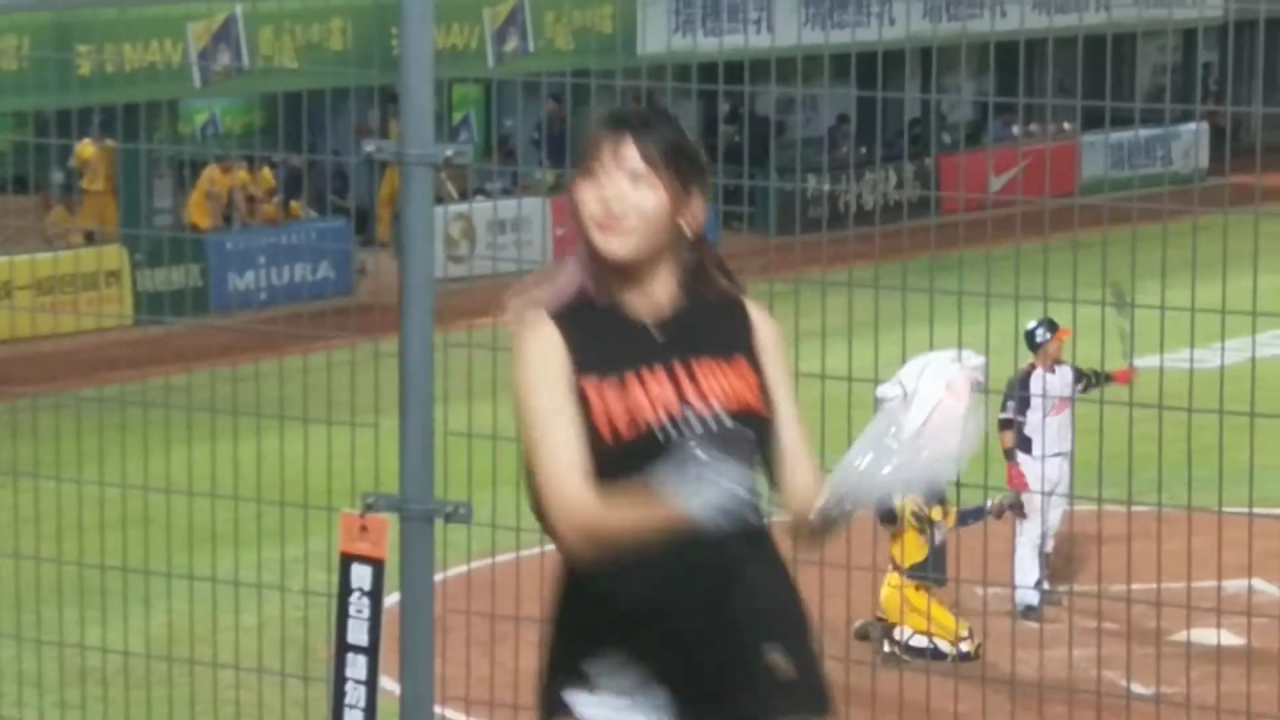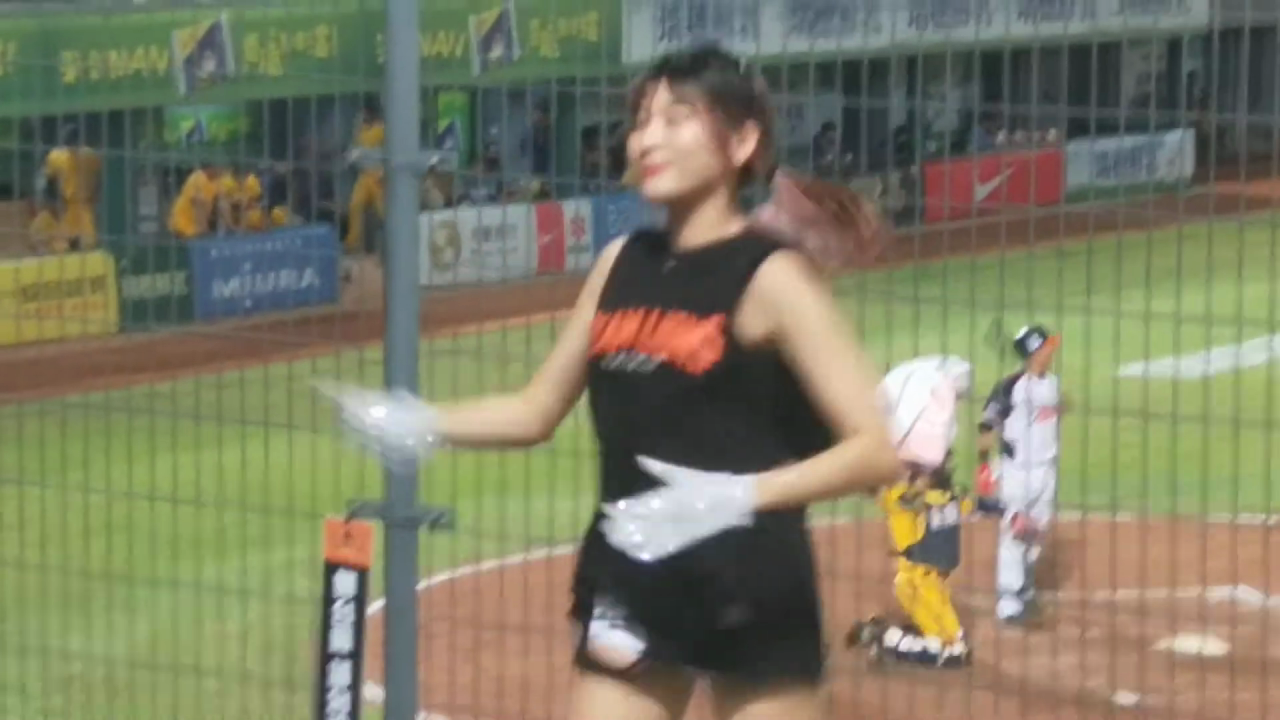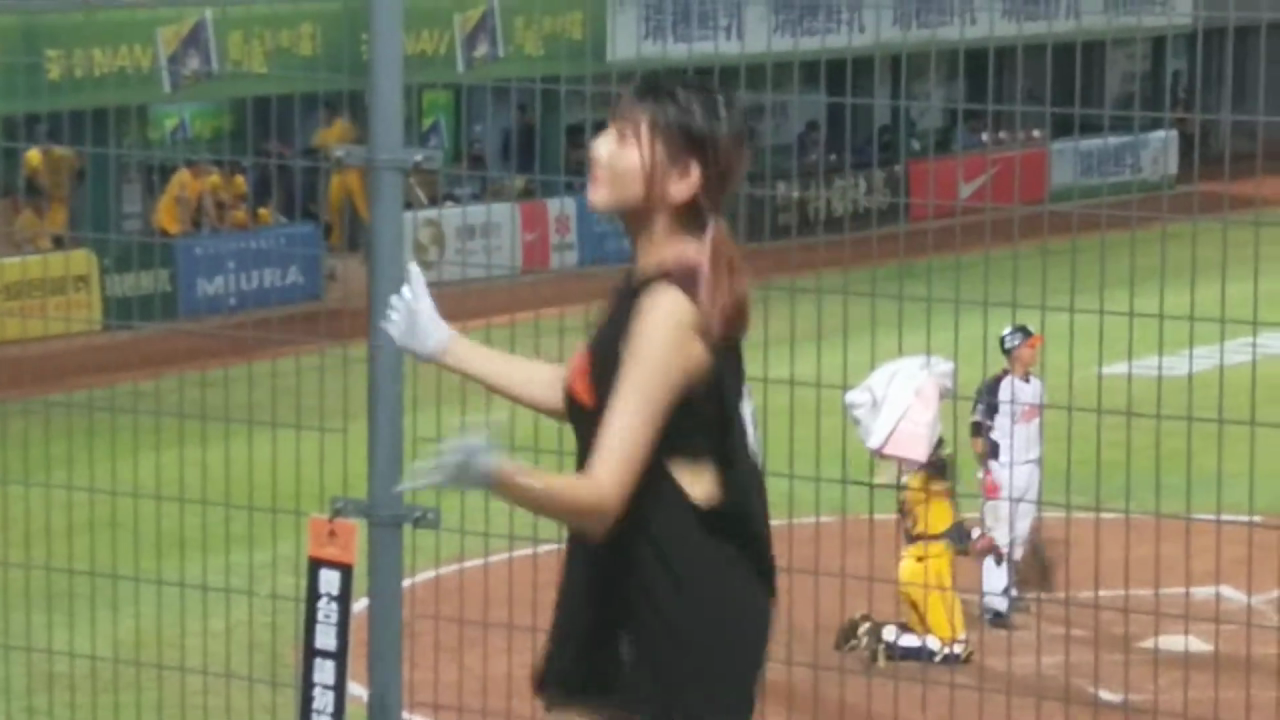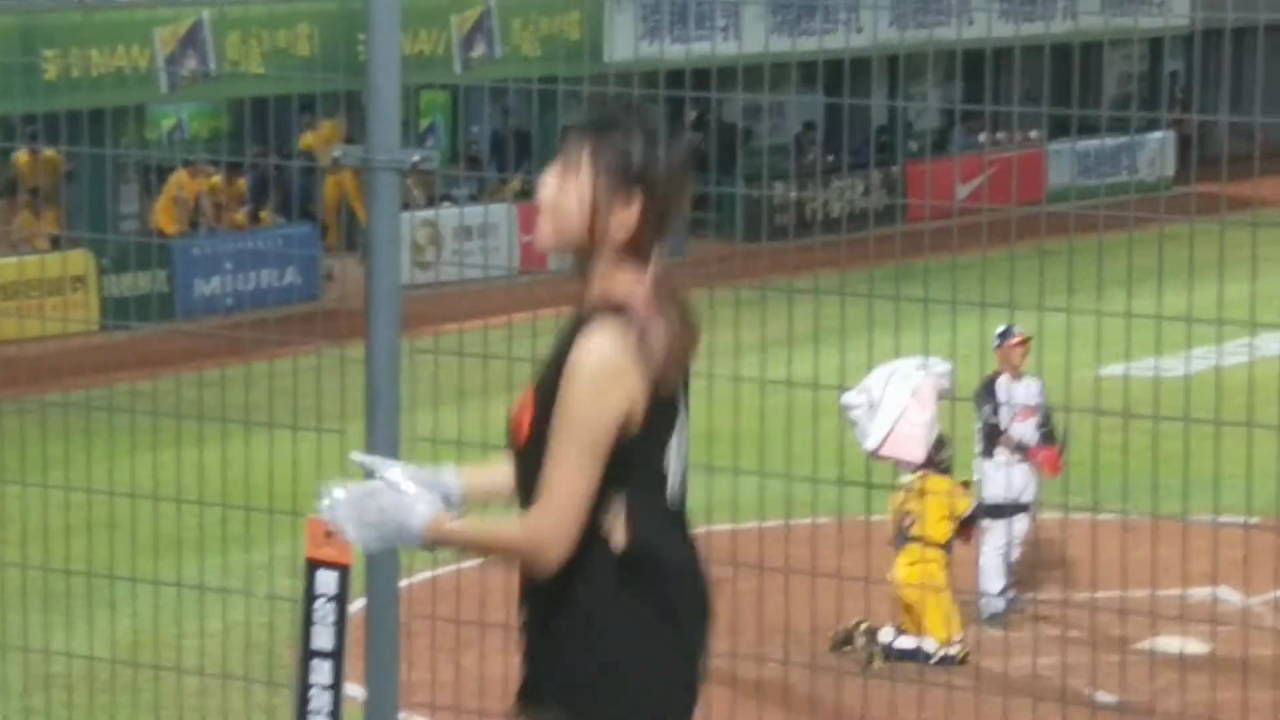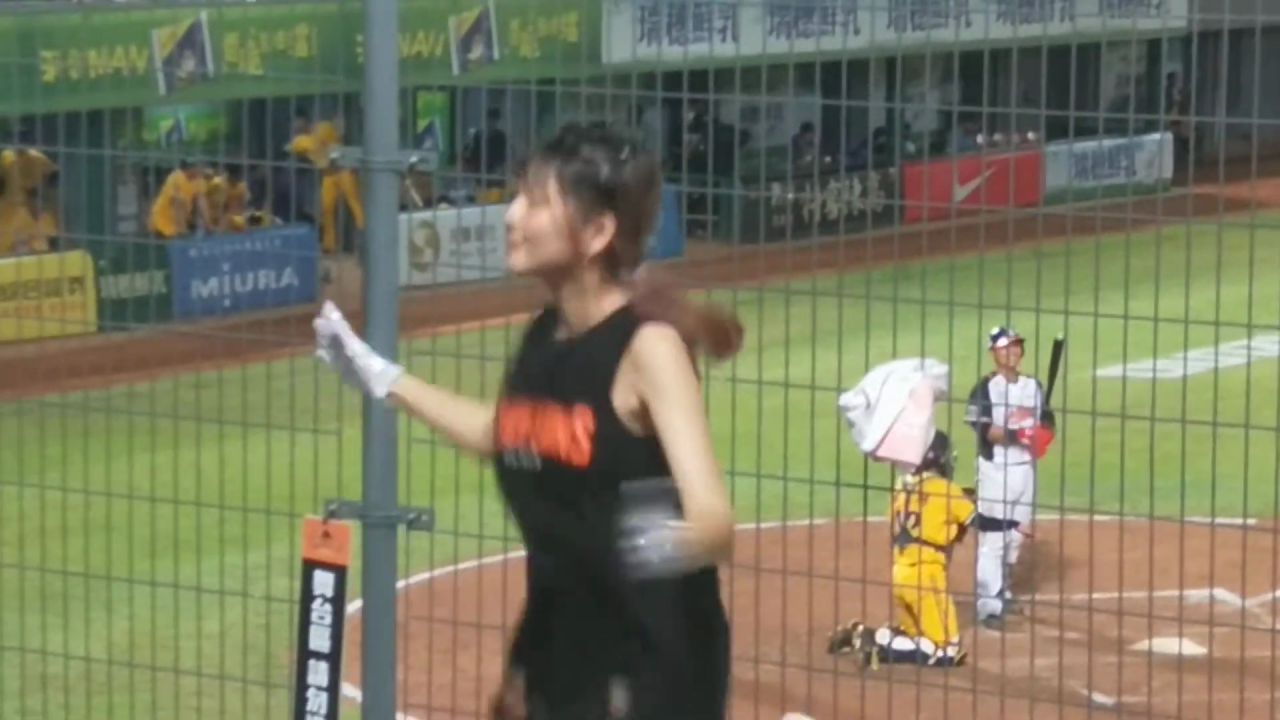
dt=0.3s
person 1, frame 1
left shoulder: (745, 326)
right shoulder: (550, 336)
left elbow: (801, 491)
right elbow: (572, 520)
right wrist: (678, 498)
left hip: (749, 639)
right hip: (614, 650)
person 1, frame 2
left shoulder: (773, 277)
right shoulder: (623, 261)
left elbow: (874, 451)
right elbow: (535, 412)
left wrist: (737, 497)
right wrist: (418, 426)
left hip: (750, 590)
right hip: (633, 586)
person 1, frame 3
left shoulder: (669, 310)
right shoulder: (658, 287)
left elbow: (599, 499)
right elbow: (574, 398)
left wrist: (492, 470)
right wrist: (437, 341)
left hip: (691, 619)
right hip: (637, 609)
person 1, frame 4
left shoulder: (605, 351)
right shoulder: (632, 328)
left elbow: (547, 541)
left wrist: (418, 520)
right wrist: (440, 484)
left hip: (622, 641)
right hip: (601, 629)
person 1, frame 5
left shoulder: (648, 350)
right shoulder: (541, 338)
left elbow: (713, 516)
right elbow: (504, 439)
left wrist: (672, 541)
right wrist: (382, 378)
left hip: (654, 658)
right hip: (562, 633)
person 2, frame 1
left shoulder: (1067, 372)
right shoulder: (1024, 380)
left elbow: (1088, 379)
right elbow: (1006, 423)
left wrist: (1114, 377)
right wrist: (1012, 464)
left hip: (1062, 461)
right hip: (1033, 464)
left knee: (1052, 527)
right knee: (1031, 530)
left ankle: (1041, 583)
right ankle: (1026, 598)
person 2, frame 2
left shoulder: (1050, 384)
right shoulder: (1012, 386)
right elbow: (988, 425)
right wrist: (984, 467)
left hip: (1046, 469)
right hip: (1017, 470)
left knee: (1034, 534)
right knee: (1012, 536)
left ankle: (1023, 591)
right ankle: (1009, 605)
person 2, frame 3
left shoulder: (1037, 384)
right shoulder: (994, 386)
right elbow: (978, 431)
right wrist: (985, 471)
left hip: (1029, 469)
right hip: (1001, 470)
left knee: (1020, 536)
right knee: (999, 537)
left ankle: (1007, 590)
right ankle: (994, 604)
person 2, frame 4
left shoulder: (1034, 385)
right shoulder: (991, 386)
left elbow: (1044, 426)
right elbow: (993, 433)
left wrist: (1051, 451)
right wrist: (1029, 450)
left hip: (1028, 468)
right hip: (998, 468)
left knee: (1017, 536)
right knee: (995, 537)
left ankle: (1003, 591)
right ankle: (991, 603)
person 2, frame 5
left shoulder: (1033, 386)
right shoulder: (986, 387)
left elbow: (1047, 422)
right elbow: (983, 429)
left wrist: (1043, 435)
right wrist: (1017, 434)
left hip: (1026, 469)
right hip: (995, 469)
left knee: (1017, 535)
right knee: (992, 537)
left ankle: (1001, 592)
right ankle: (988, 605)
person 3, frame 1
left shoulder: (937, 507)
right shoulder: (907, 508)
left elbow: (959, 518)
right elbow: (885, 516)
left wrist: (994, 507)
left hip: (922, 592)
right hip: (907, 593)
right knee: (966, 647)
left ankle: (883, 628)
right ankle: (894, 637)
person 3, frame 2
left shoulder: (949, 493)
right shoulder: (899, 494)
left elbow: (978, 504)
left wrist: (1008, 512)
left hip: (935, 579)
right hip: (919, 580)
right knee: (955, 651)
left ankle: (876, 631)
right ankle: (883, 639)
person 3, frame 3
right shoulder: (919, 483)
left elbow: (948, 520)
left wrist: (972, 537)
left hip: (914, 569)
right hip: (928, 571)
left knee: (919, 632)
right knee: (954, 650)
left ankle: (866, 630)
right ankle: (884, 641)
person 3, frame 4
left shoulder: (905, 487)
right shoulder: (943, 486)
right elbow: (980, 513)
left hip: (903, 571)
right hip: (926, 574)
left knee: (913, 636)
right knee: (950, 650)
left ankle: (863, 632)
right ankle: (881, 643)
person 3, frame 5
left shoulder: (902, 487)
right shoulder: (946, 491)
right elbow: (976, 523)
left hip: (900, 573)
right hip: (925, 576)
left knee: (913, 637)
right knee: (946, 653)
left ankle: (860, 634)
right ankle: (873, 644)
